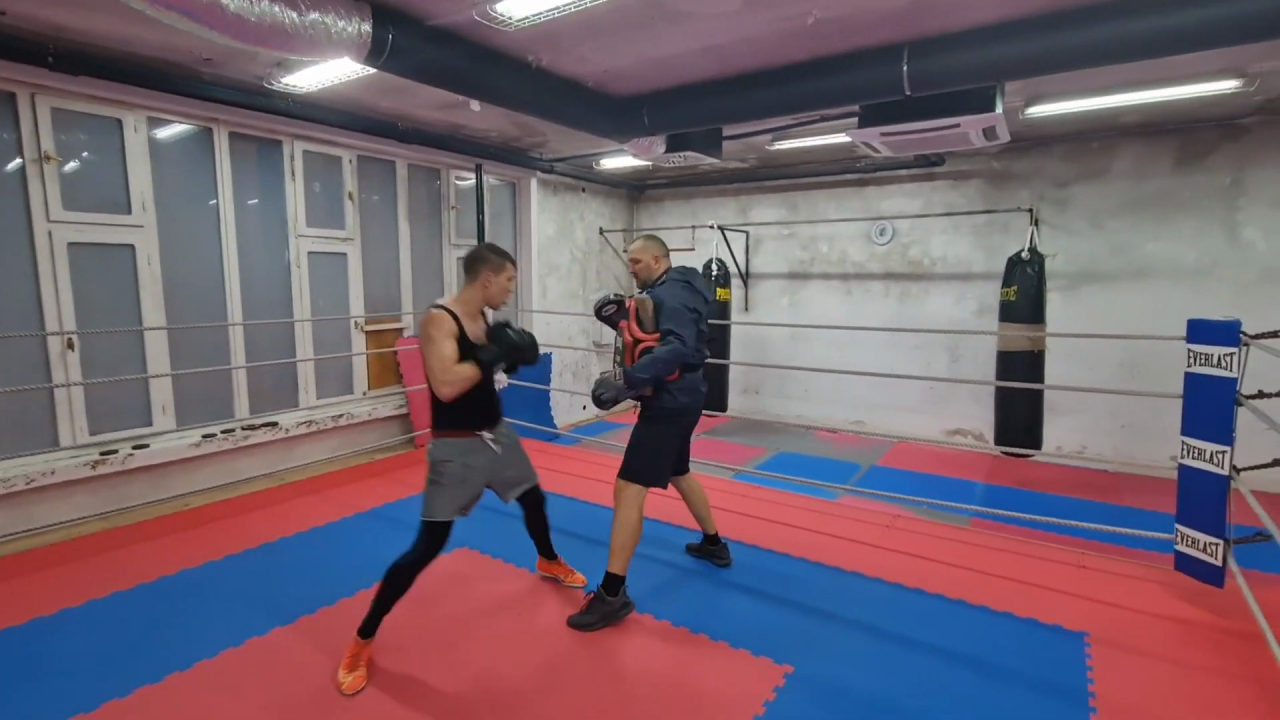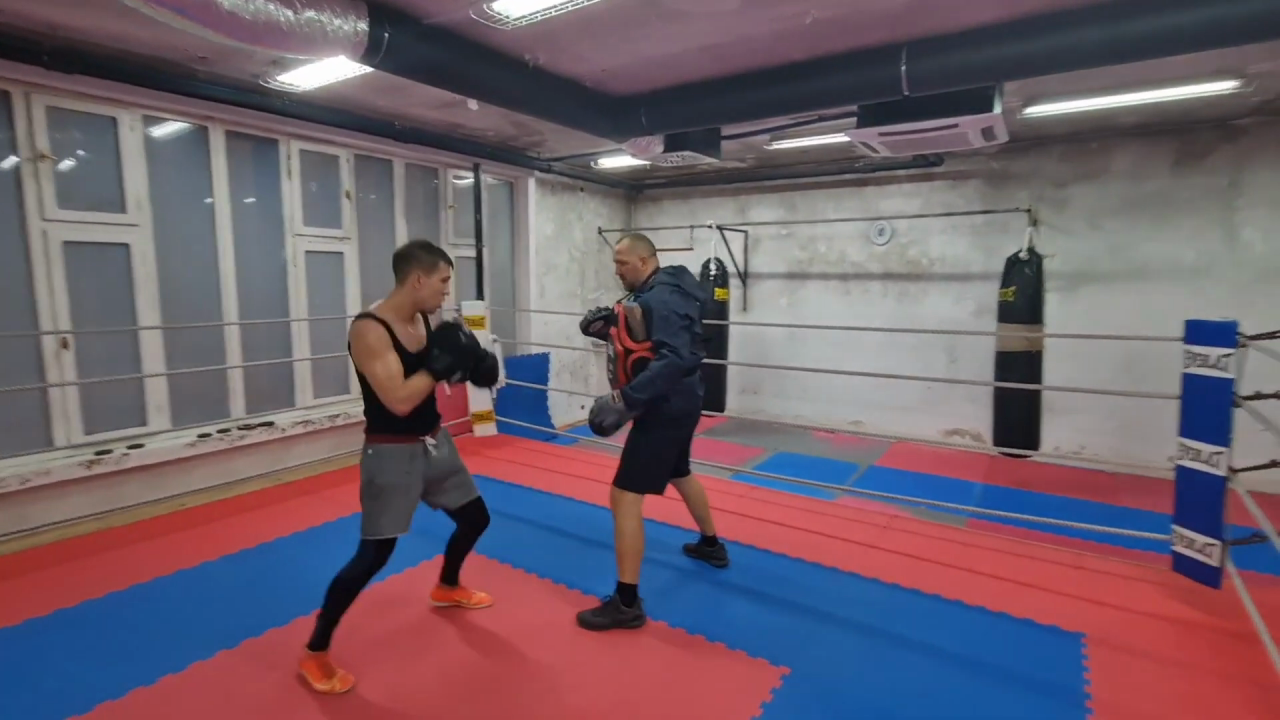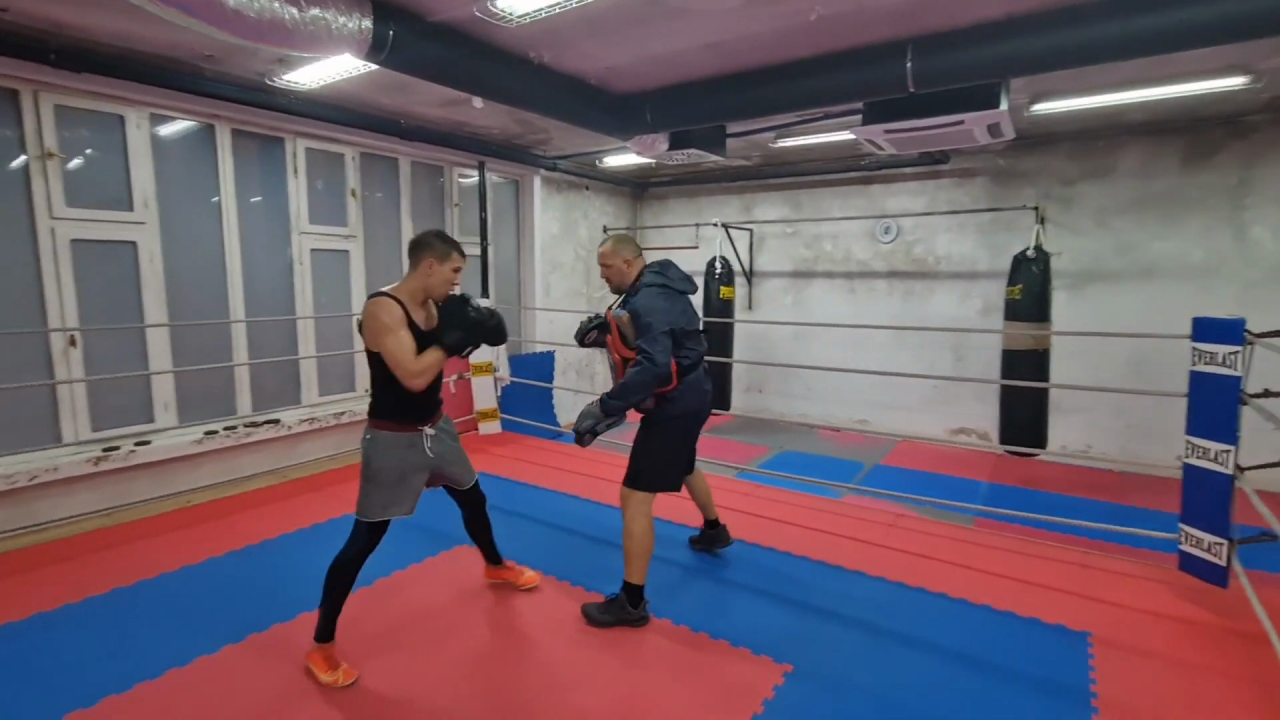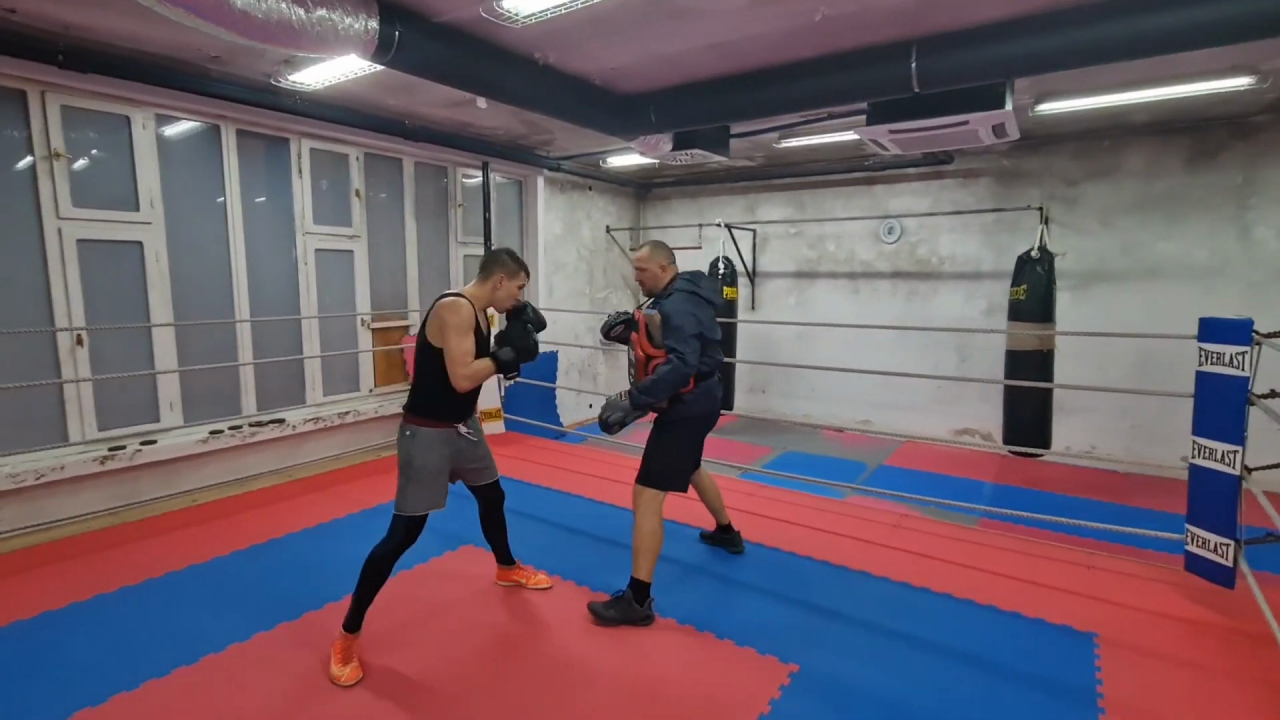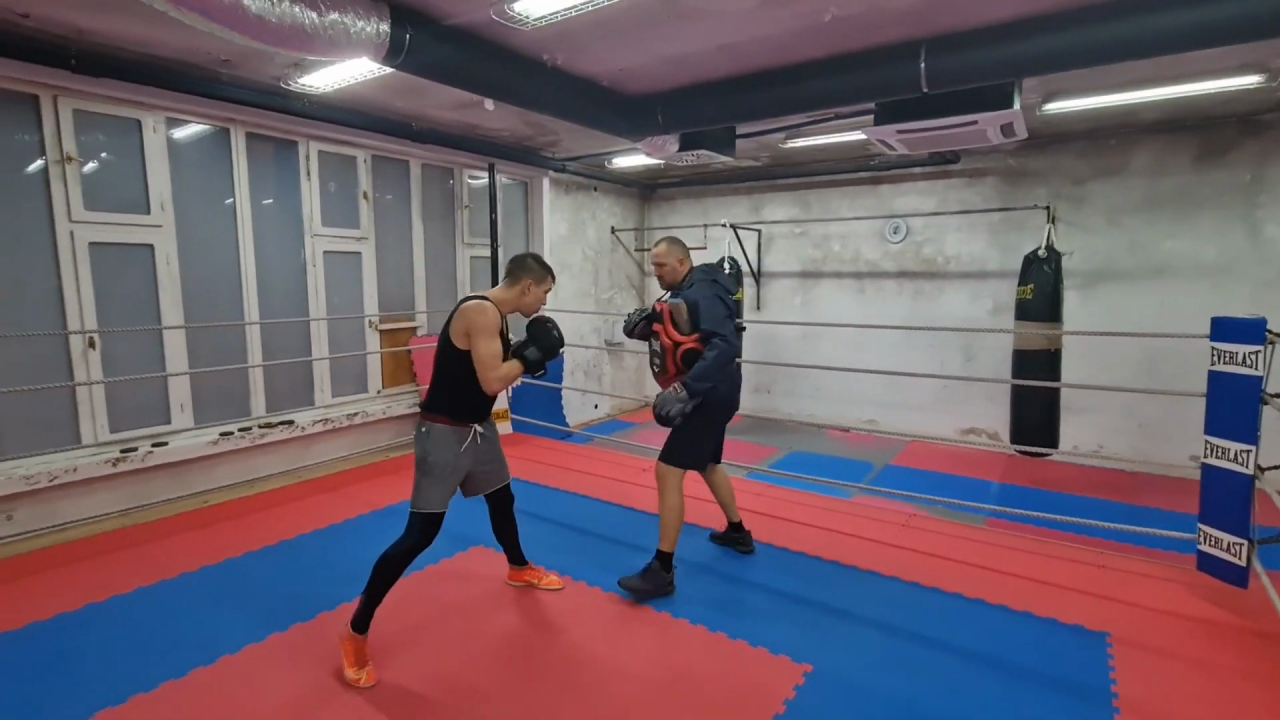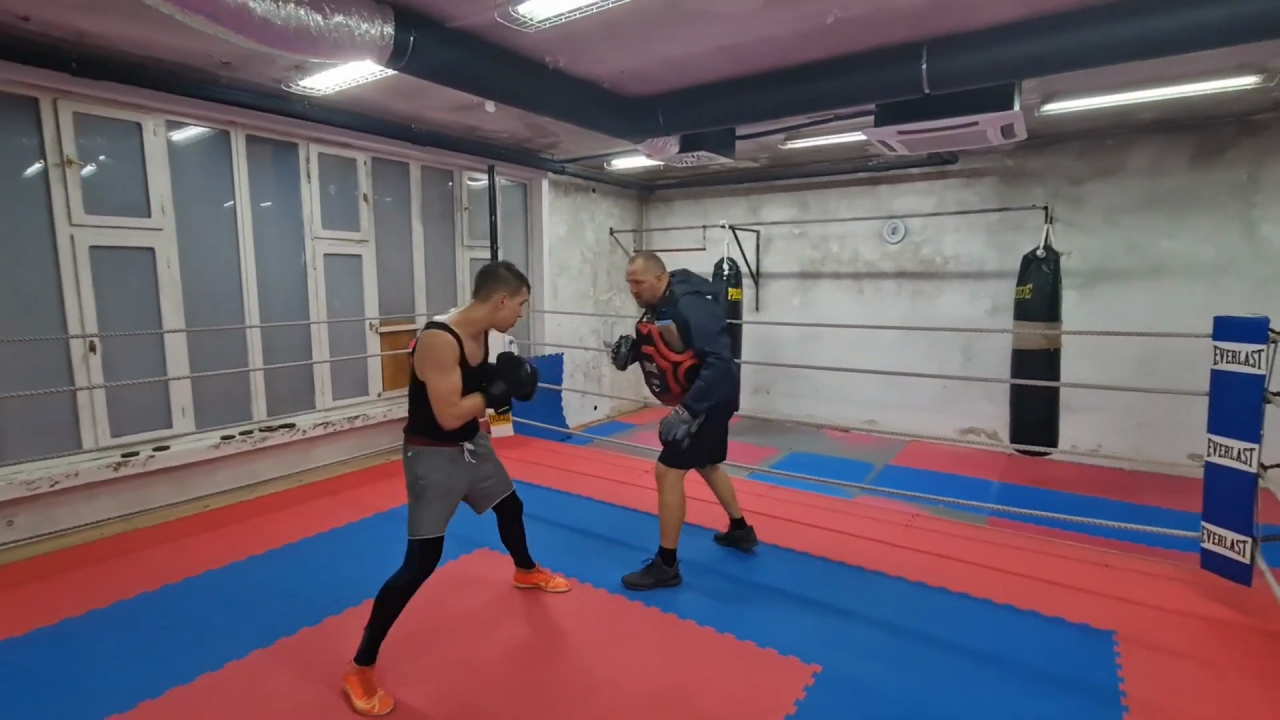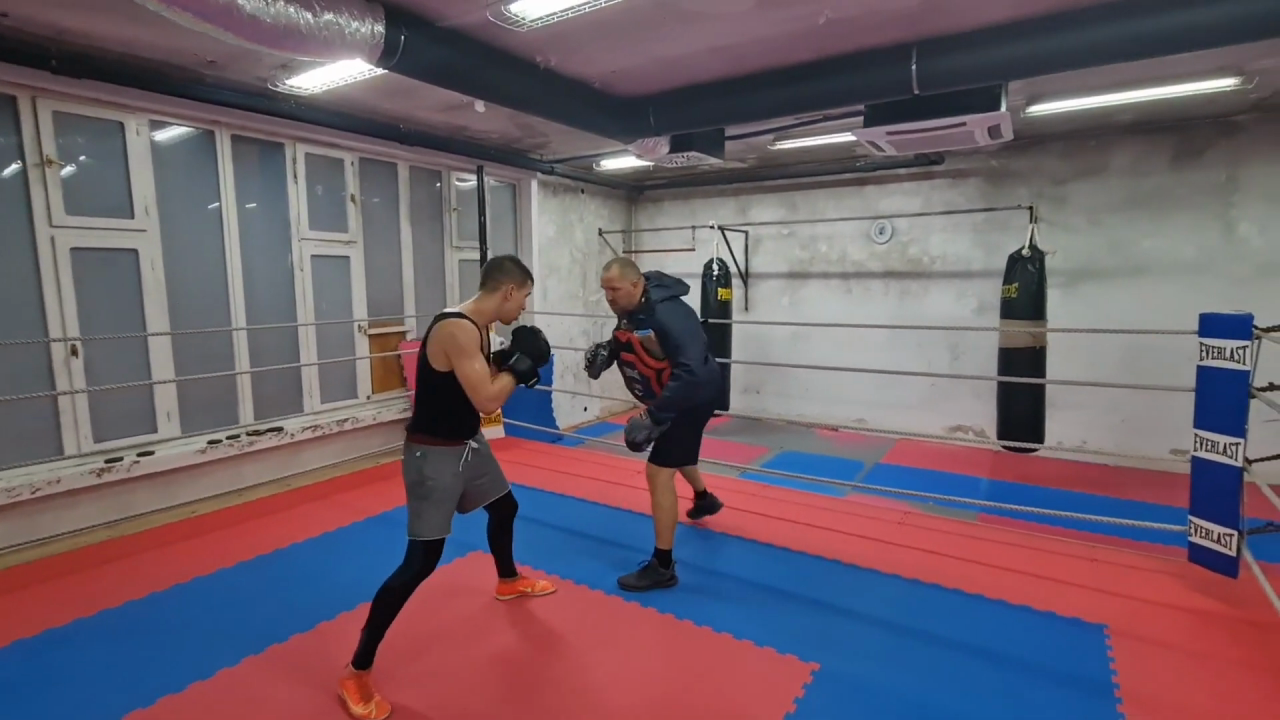
dt=0.3s
person 1, frame 1
left shoulder: (481, 317)
right shoulder: (440, 318)
right elbow: (445, 386)
left wrist: (513, 351)
right wrist: (492, 356)
left hip: (496, 434)
right hip: (456, 447)
left knee: (534, 501)
right knee: (428, 546)
left ankle: (549, 561)
right ankle: (362, 642)
person 1, frame 2
left shoulder: (423, 319)
right shoulder: (370, 329)
right elbow: (399, 401)
left wrist: (470, 361)
right wrist: (443, 362)
left hip: (434, 442)
right hip: (391, 452)
left knee: (475, 517)
right knee: (373, 557)
left ankle: (447, 587)
right ankle: (315, 653)
person 1, frame 3
left shoulder: (434, 305)
right shoulder: (383, 308)
left elbow: (439, 355)
right elbow: (414, 377)
left wrist: (471, 329)
right wrist: (454, 336)
left hip: (434, 427)
right hip: (393, 438)
left knee: (472, 498)
right knee: (365, 539)
left ankle: (497, 567)
right ankle: (322, 646)
person 1, frame 4
left shoulder: (475, 311)
right shoulder: (454, 309)
left elbow: (479, 366)
right elbow: (464, 379)
left wrist: (513, 343)
right wrist: (510, 352)
left hip: (462, 427)
right hip: (427, 433)
left knee: (492, 494)
right knee: (404, 533)
left ankle: (507, 568)
right ankle: (347, 635)
person 1, frame 5
left shoulder: (495, 314)
right shoulder: (479, 312)
left elbow: (497, 371)
right elbow: (493, 381)
left wrist: (532, 350)
right wrist: (533, 352)
left hip: (478, 427)
right hip: (444, 432)
left knee: (502, 498)
right knee: (420, 533)
left ankle: (519, 568)
right ankle: (356, 635)
person 1, frame 6
left shoulder: (480, 333)
right shoulder: (439, 339)
right elbow: (448, 415)
left wrist: (507, 381)
right wrist: (499, 389)
left hip: (471, 444)
right hip: (432, 454)
left knee: (510, 505)
right knee: (421, 562)
left ankle: (527, 571)
right ankle: (360, 668)
person 1, frame 7
left shoulder: (478, 324)
right shoulder: (456, 329)
right elbow: (487, 401)
left wrist: (510, 363)
right wrist: (523, 365)
left hip: (468, 443)
right hip: (434, 453)
left knee: (504, 506)
right knee: (421, 562)
left ankle: (509, 580)
right ankle: (357, 672)
person 2, frame 1
left shoulder: (670, 294)
right shoulder: (672, 291)
left elbow: (676, 349)
right elbow: (656, 336)
left wrist: (627, 379)
right wrist: (621, 319)
left hip: (669, 403)
right hip: (680, 399)
left knee: (629, 489)
right knee: (679, 473)
left ankle: (612, 594)
right ankle: (714, 544)
person 2, frame 2
left shoulder: (661, 300)
right shoulder: (657, 293)
left elbow: (673, 359)
right elbow: (645, 343)
left wrist: (626, 399)
right wrist: (611, 328)
left hip: (665, 409)
right hip: (679, 403)
left knee: (624, 497)
right knee: (680, 475)
left ankle: (626, 603)
right ankle: (711, 545)
person 2, frame 3
left shoulder: (648, 303)
right shoulder: (652, 289)
left elbow: (652, 366)
left wrist: (605, 407)
right wrist: (607, 333)
left hip: (674, 406)
right hip: (688, 398)
left knee: (635, 497)
right knee: (683, 466)
left ankle: (631, 602)
right ankle: (714, 529)
person 2, frame 4
left shoulder: (679, 306)
right shoulder: (676, 299)
left elbow: (681, 365)
left wrist: (632, 401)
right wrist: (632, 332)
left hip: (685, 408)
right hip: (695, 404)
left knee: (648, 494)
right knee: (689, 467)
left ankle: (637, 600)
right ankle: (727, 532)
person 2, frame 5
left shoulder: (703, 294)
right shoulder: (684, 294)
left elbow: (724, 346)
right elbow: (680, 338)
left wrist: (685, 390)
right wrist: (648, 327)
left hip: (710, 396)
right hip: (709, 395)
left knee: (668, 471)
right knee: (707, 463)
left ankle: (662, 570)
right ankle: (737, 532)
person 2, frame 6
left shoulder: (691, 308)
right shoulder: (658, 306)
left elbow: (719, 362)
right elbow: (660, 348)
left wrist: (689, 411)
right wrist: (632, 348)
left hip: (711, 397)
right hip: (698, 396)
left knee: (668, 471)
right knee: (707, 464)
left ankle: (666, 565)
right ankle: (740, 529)
person 2, frame 7
left shoulder: (669, 315)
right shoulder: (631, 310)
left elbow: (691, 373)
right elbow: (629, 347)
left wrist: (654, 418)
right wrist: (607, 352)
left hip: (695, 396)
right hip: (676, 395)
left knee: (659, 471)
right knee: (674, 452)
left ankle: (662, 567)
right ankle: (704, 498)
